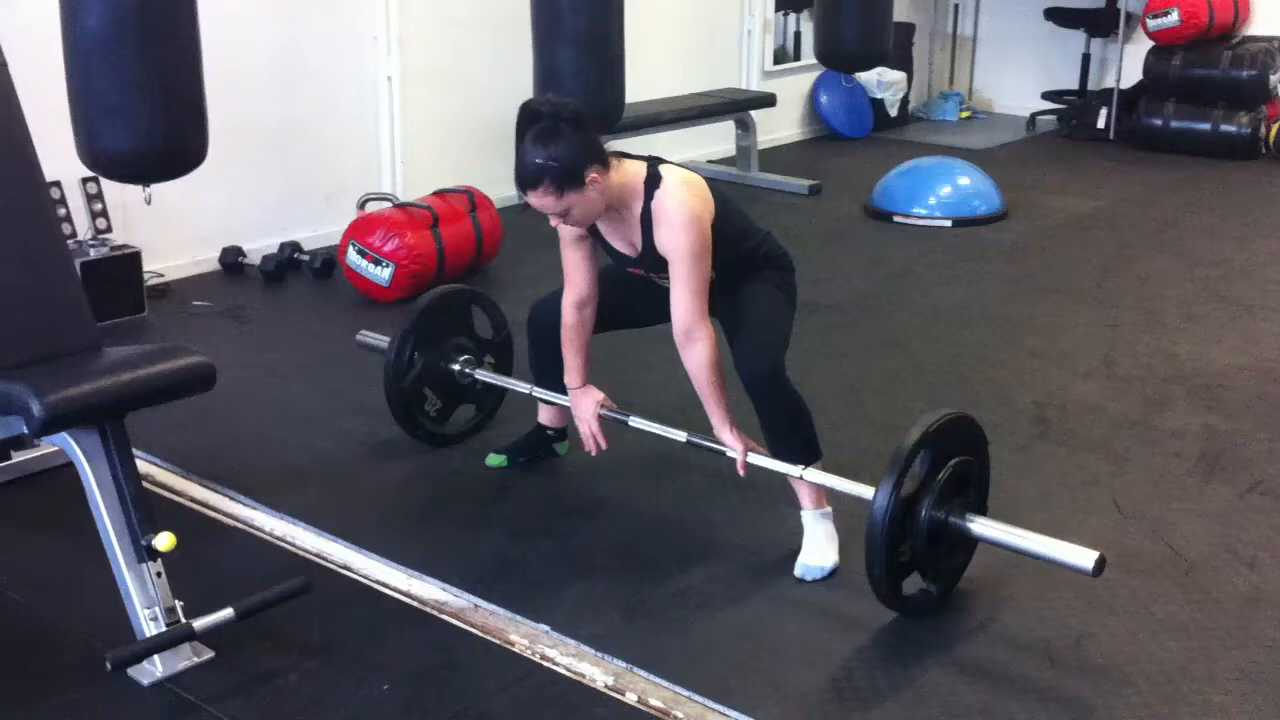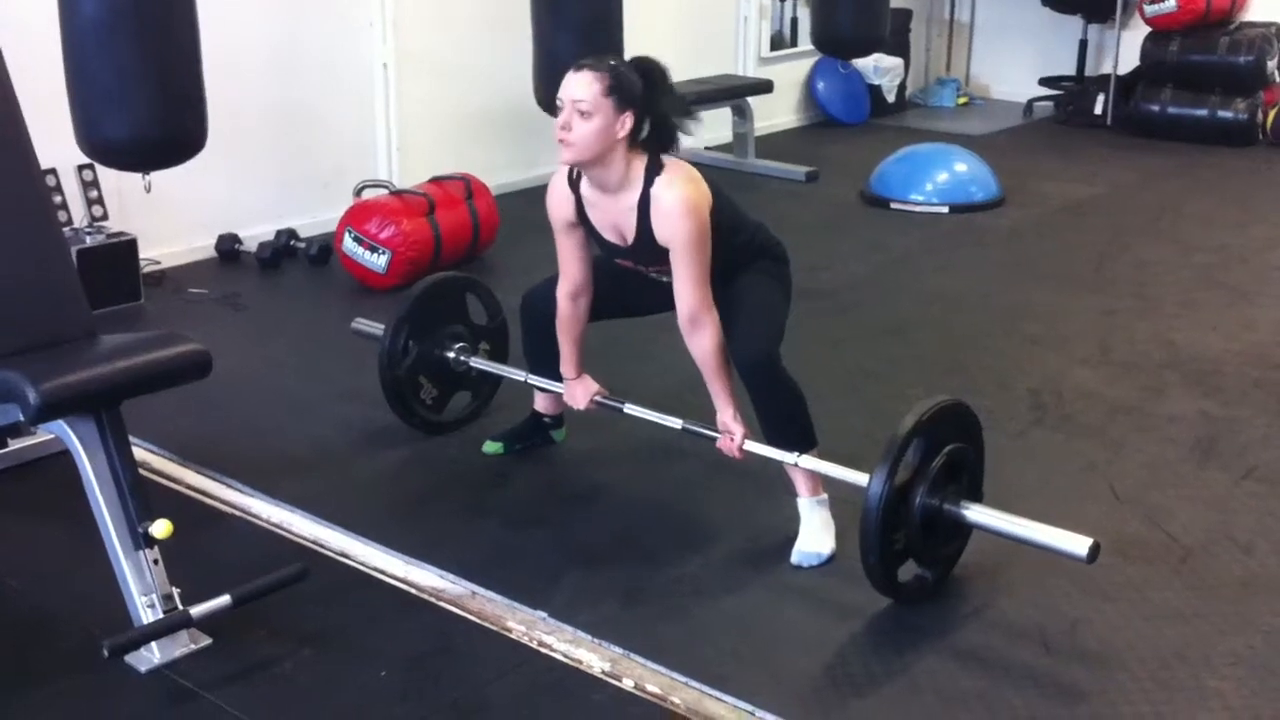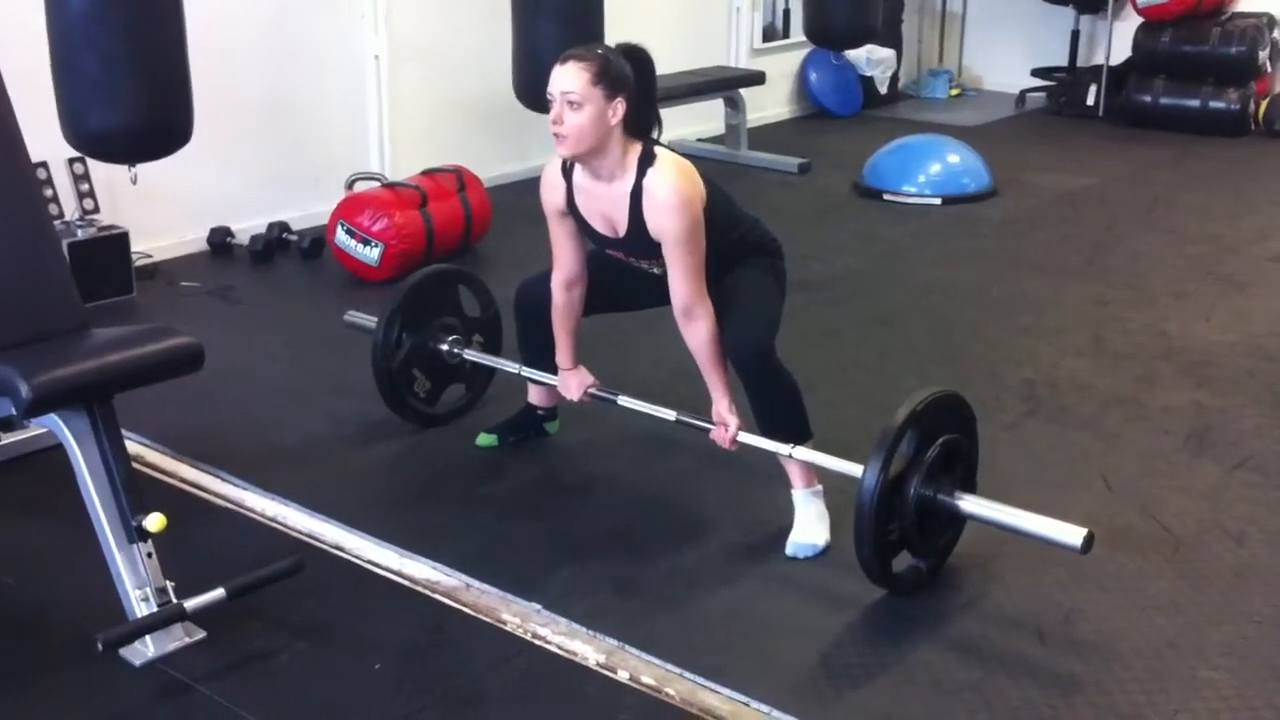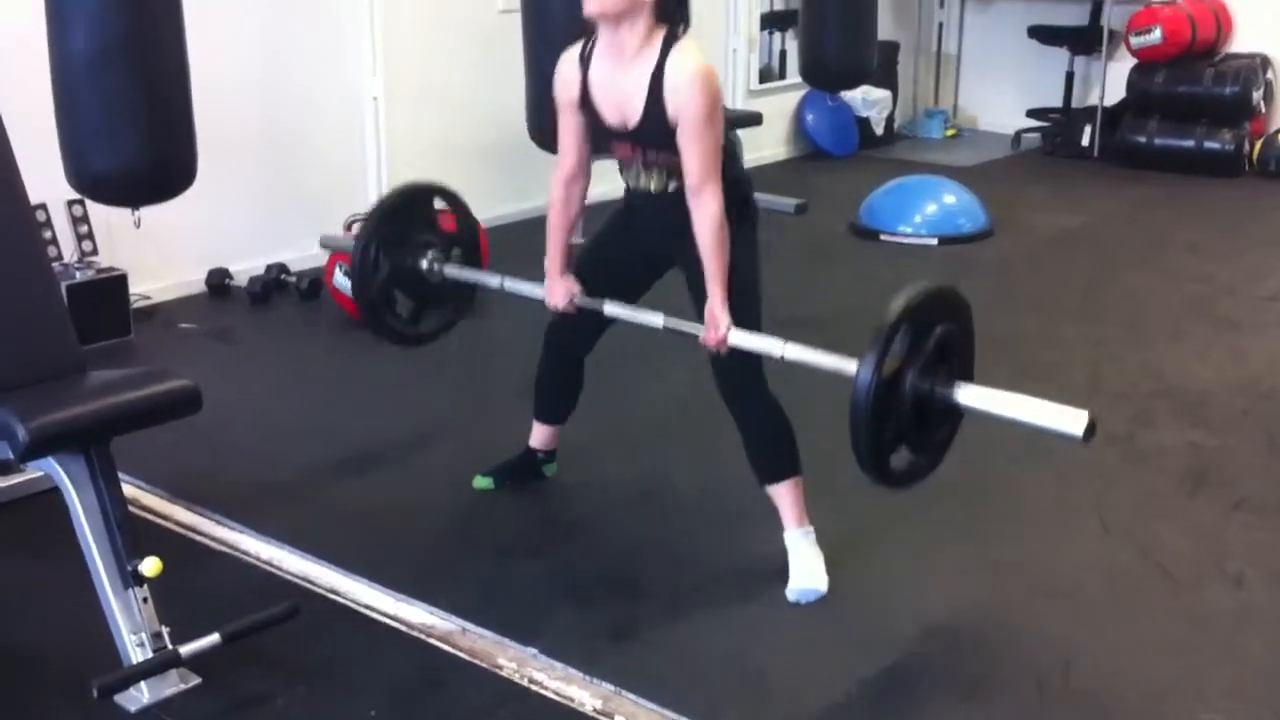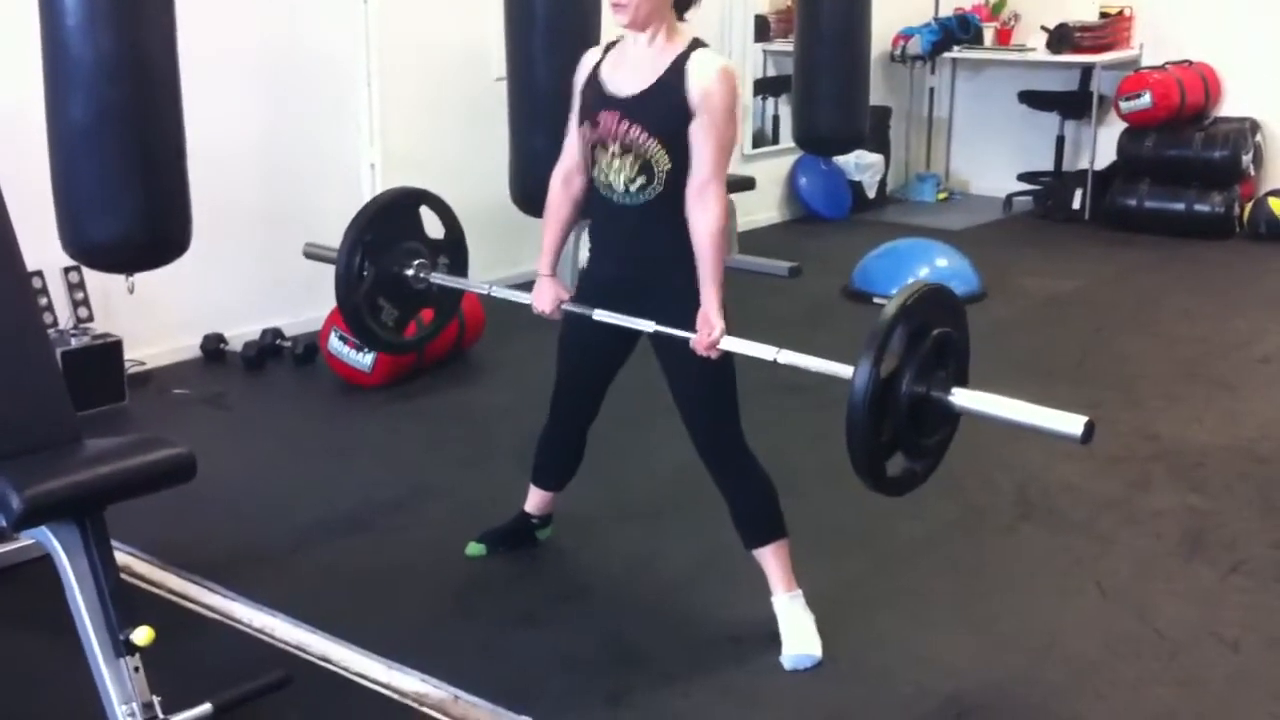
dt=1s
person 1, frame 1
left shoulder: (675, 205)
right shoulder: (575, 198)
left elbow: (691, 329)
right elbow: (578, 301)
left wrist: (723, 425)
right wrist: (578, 386)
left hip: (752, 276)
right hip: (658, 274)
left knee: (760, 369)
right knee: (546, 317)
left ankle: (817, 513)
right ankle: (551, 433)
person 1, frame 2
left shoulder: (674, 195)
right shoulder: (565, 189)
left elbow: (696, 316)
right elbow: (573, 290)
left wrist: (725, 410)
right wrist: (572, 374)
left hip: (746, 270)
right hip: (653, 271)
left knee: (754, 357)
right knee: (539, 304)
left ankle: (813, 500)
right ankle: (546, 420)
person 1, frame 3
left shoulder: (666, 187)
right shoulder: (558, 178)
left elbow: (691, 308)
right elbow: (568, 280)
left wrist: (721, 401)
right wrist: (567, 365)
left hip: (740, 266)
right hip: (646, 266)
left knee: (749, 349)
right knee: (533, 297)
left ankle: (808, 493)
right ankle: (539, 412)
person 1, frame 4
left shoulder: (684, 69)
right shoulder: (574, 66)
left elbow: (706, 193)
right elbow: (568, 175)
left wrist: (719, 304)
right wrist: (556, 266)
left hip: (716, 223)
right hip: (640, 218)
left knee: (738, 371)
right knee: (564, 328)
left ankle: (801, 537)
right ankle: (538, 455)
person 1, frame 5
left shoulder: (704, 72)
right shoulder: (595, 64)
left elbow: (707, 193)
right elbow: (570, 172)
left wrist: (710, 305)
right wrist: (546, 271)
left hip: (679, 281)
right hip: (607, 273)
left knee: (717, 439)
right knee: (570, 403)
left ankle: (789, 600)
right ankle: (533, 519)
